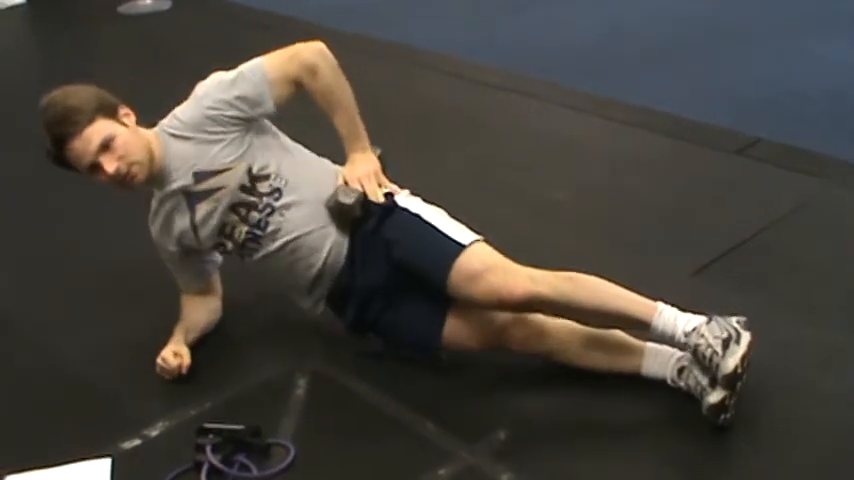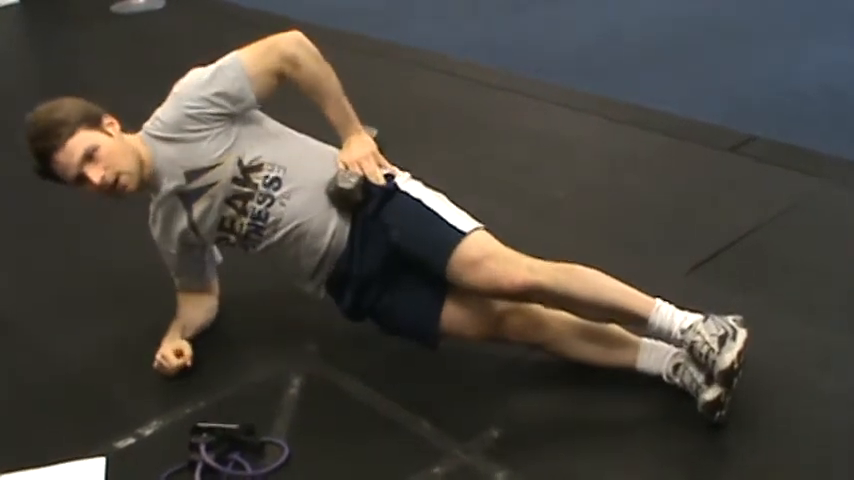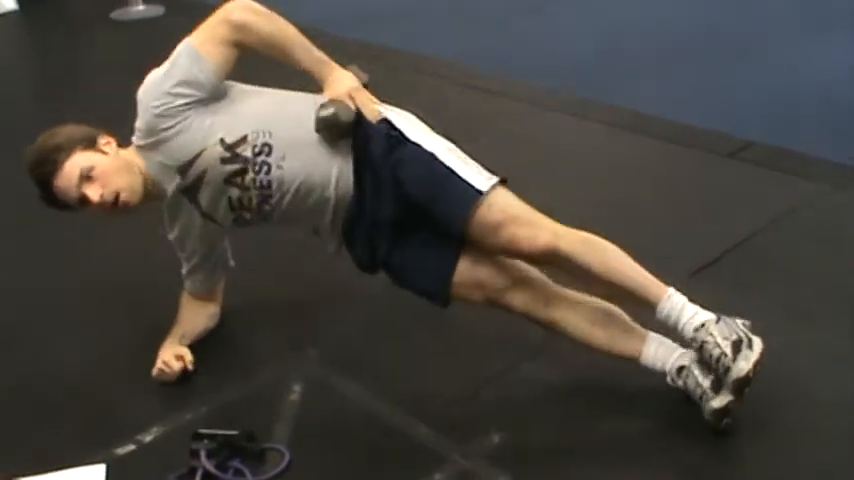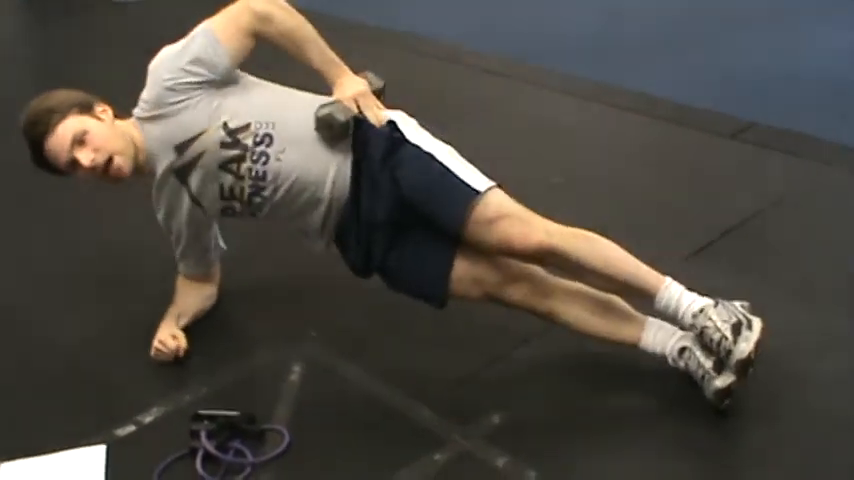
dt=0.4s
person 1, frame 1
left shoulder: (205, 111)
right shoulder: (167, 224)
left elbow: (311, 58)
right elbow: (203, 296)
left wrist: (359, 151)
right wrist: (179, 342)
left hip: (374, 222)
right hip: (354, 294)
left knee: (511, 288)
right knee: (510, 333)
left ankle: (691, 332)
right ankle: (681, 370)
person 1, frame 2
left shoulder: (187, 109)
right shoulder: (168, 223)
left elbow: (291, 49)
right elbow: (201, 293)
left wrist: (354, 133)
right wrist: (177, 335)
left hip: (372, 205)
right hip: (352, 278)
left knee: (508, 276)
right knee: (505, 322)
left ankle: (690, 330)
right ankle: (678, 366)
person 1, frame 3
left shoulder: (160, 106)
right shoulder: (186, 218)
right elbow: (205, 297)
left wrist: (332, 74)
right wrist: (174, 344)
left hip: (376, 150)
right hip: (365, 229)
left knee: (530, 240)
right knee: (509, 288)
left ankle: (699, 329)
right ankle: (685, 370)
person 1, frame 4
left shoulder: (169, 82)
right shoulder: (174, 200)
right elbow: (201, 279)
left wrist: (341, 76)
right wrist: (171, 322)
left hip: (374, 153)
right hip: (361, 231)
left knee: (524, 239)
right knee: (509, 284)
left ankle: (698, 315)
right ankle: (686, 351)
